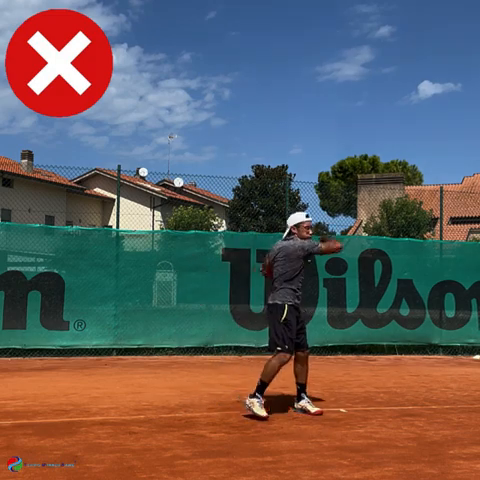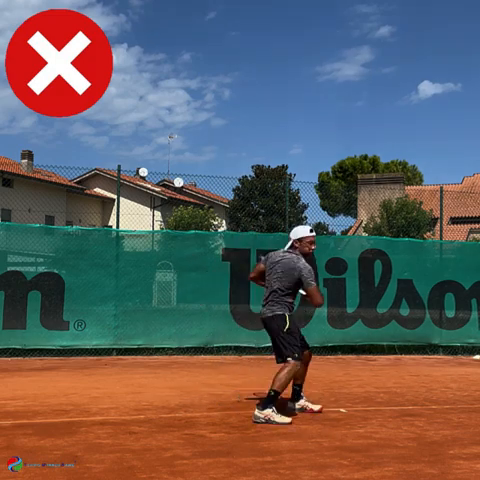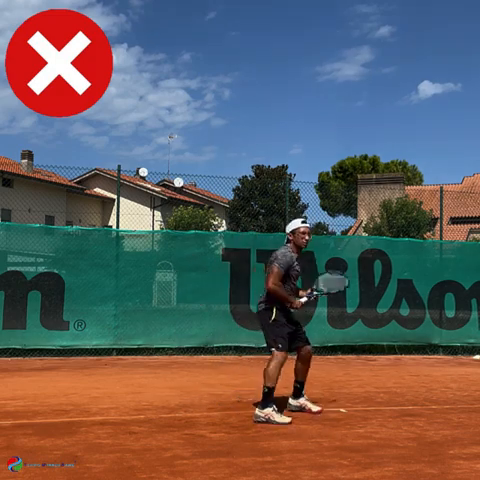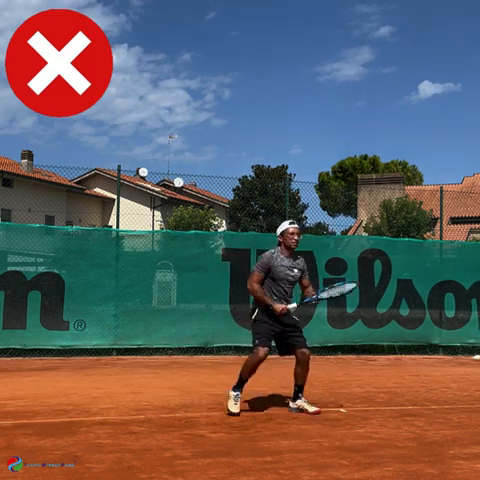
dt=0.2s
person 1, frame 1
left shoulder: (278, 246)
right shoulder: (302, 246)
left elbow: (266, 271)
right elbow: (337, 246)
right wrist: (321, 244)
left hip: (290, 307)
right hip: (282, 307)
left knee: (302, 354)
right knee: (283, 354)
left ankle: (301, 399)
right ankle: (255, 397)
person 1, frame 2
left shoulder: (273, 256)
right shoulder: (302, 267)
left elbow: (253, 275)
right elbow: (318, 302)
right wrist: (308, 293)
left hip: (275, 315)
right hip: (279, 316)
left knee: (305, 354)
right knee: (293, 362)
left ankle: (297, 399)
right ankle: (264, 409)
person 1, frame 3
left shoulder: (291, 256)
right shoulder: (285, 255)
right elbow: (271, 285)
left wrist: (300, 293)
right wrist: (292, 300)
left hip: (282, 312)
right hip: (272, 311)
left knee: (305, 351)
right knee: (280, 355)
left ankle: (297, 398)
right ankle: (265, 408)
person 1, frame 4
left shoulder: (300, 262)
right shoulder: (269, 258)
left elbow: (307, 287)
right elbow: (252, 285)
left wrist: (312, 297)
right wrist: (273, 304)
left hip: (285, 316)
right hip: (264, 314)
left knee: (304, 354)
right knee: (260, 353)
left ankle: (297, 399)
right ankle: (236, 391)
